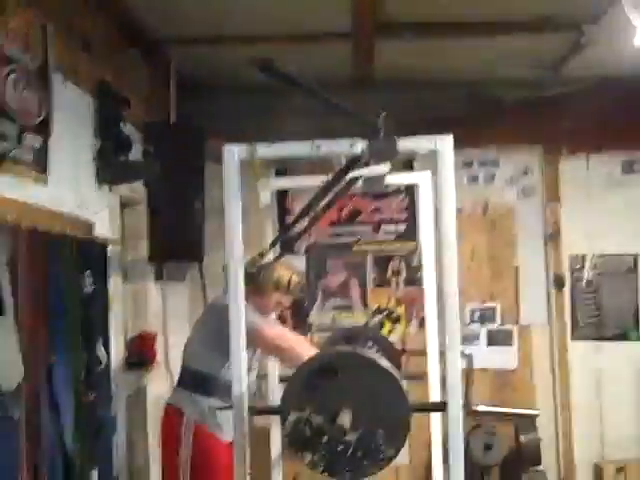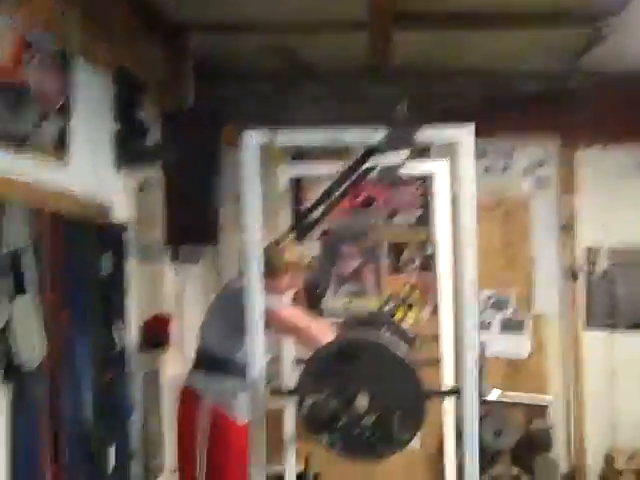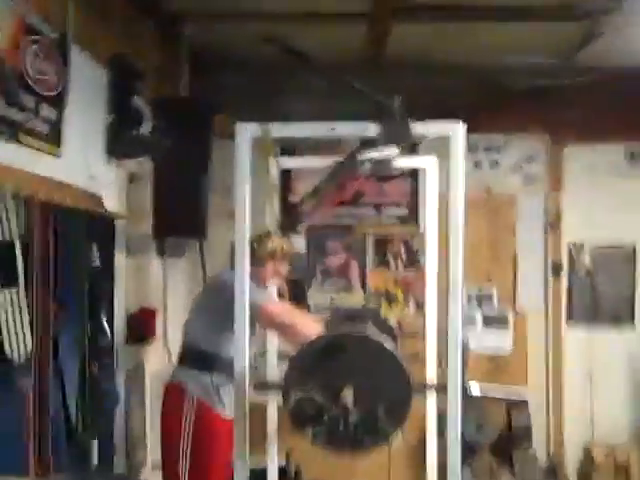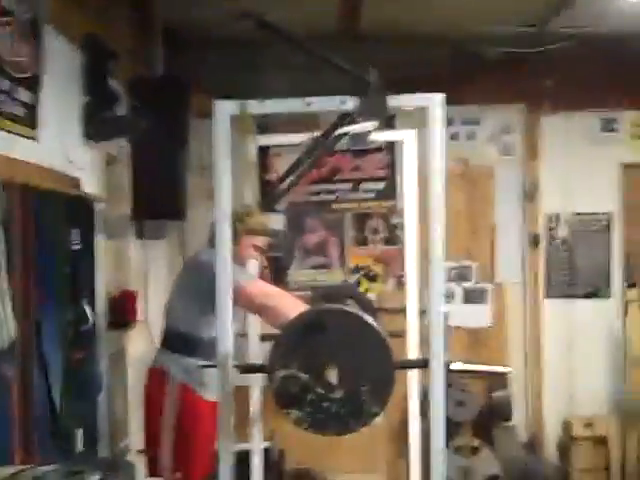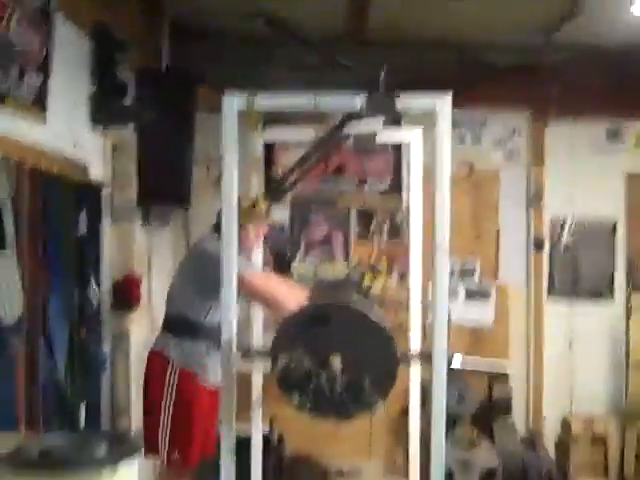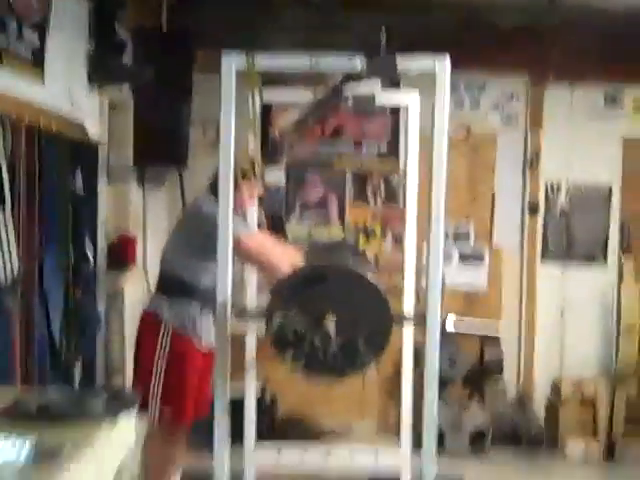
dt=0.1s
person 1, frame 1
left shoulder: (254, 313)
right shoulder: (230, 309)
left elbow: (296, 341)
right elbow: (281, 346)
left hip: (221, 421)
right hip: (196, 420)
person 1, frame 2
left shoulder: (268, 296)
right shoulder: (243, 290)
left elbow: (310, 322)
right elbow: (298, 326)
left hip: (236, 404)
right hip: (213, 402)
person 1, frame 3
left shoulder: (252, 289)
right shoulder: (230, 283)
left elbow: (295, 317)
right elbow: (283, 321)
left hip: (221, 398)
right hip: (198, 397)
person 1, frame 4
left shoulder: (229, 267)
right shoulder: (208, 263)
left elbow: (276, 295)
right elbow: (263, 302)
left hip: (204, 382)
right hip: (180, 381)
person 1, frame 5
right shoulder: (211, 252)
left elbow: (276, 284)
right elbow: (265, 293)
left hip: (206, 366)
right hip: (180, 364)
left knee: (192, 452)
person 1, frame 6
left shoulder: (228, 215)
right shoulder: (208, 212)
left elbow: (270, 246)
right elbow: (259, 254)
left hip: (199, 328)
right hip: (174, 325)
left knee: (183, 417)
right knee: (167, 420)
